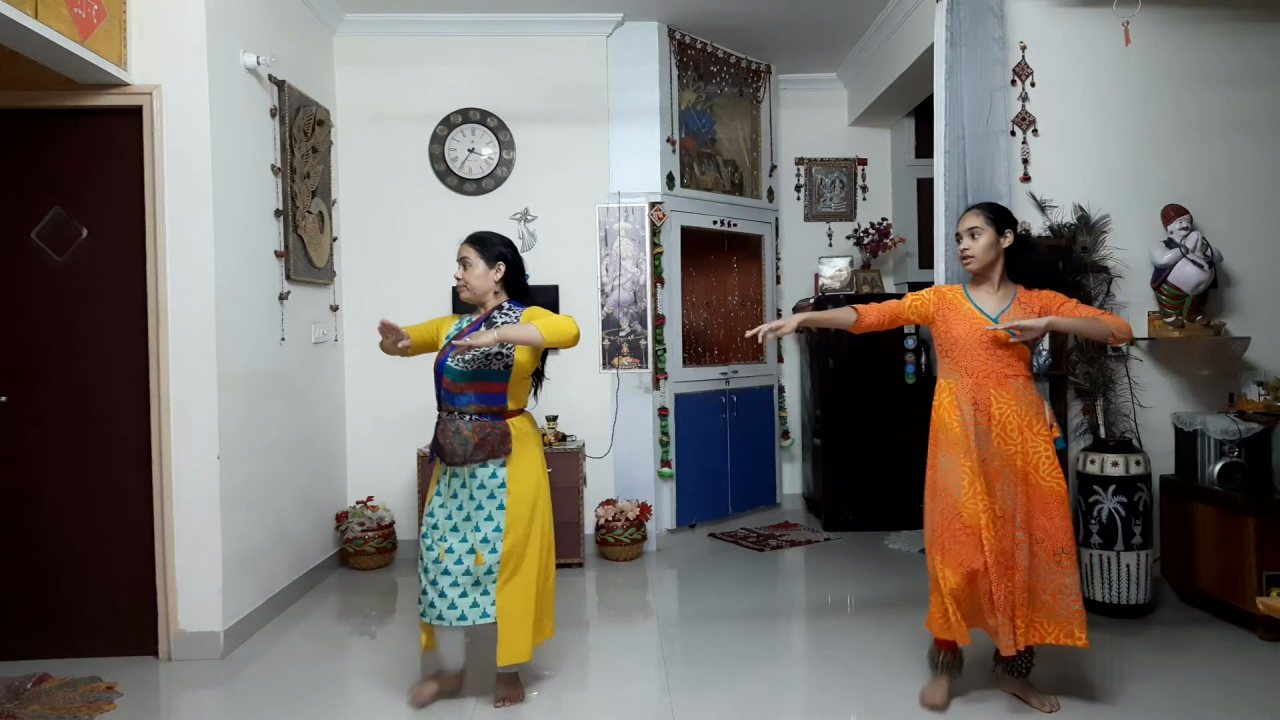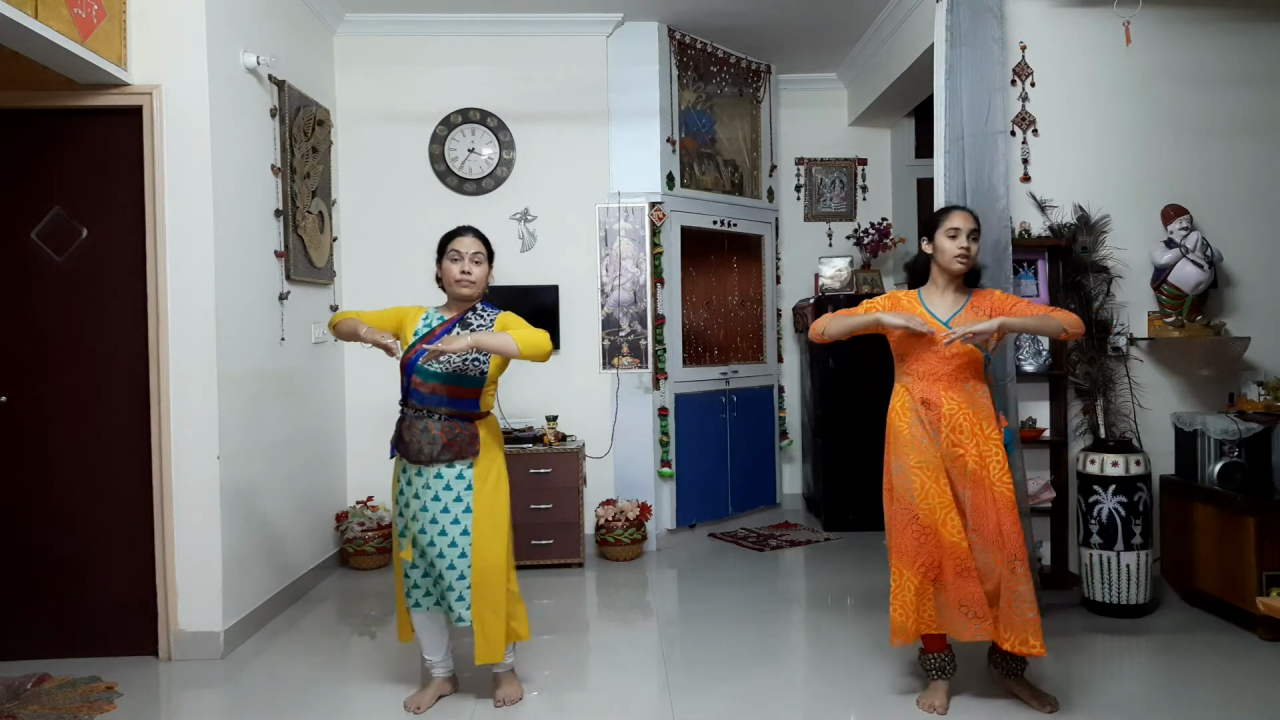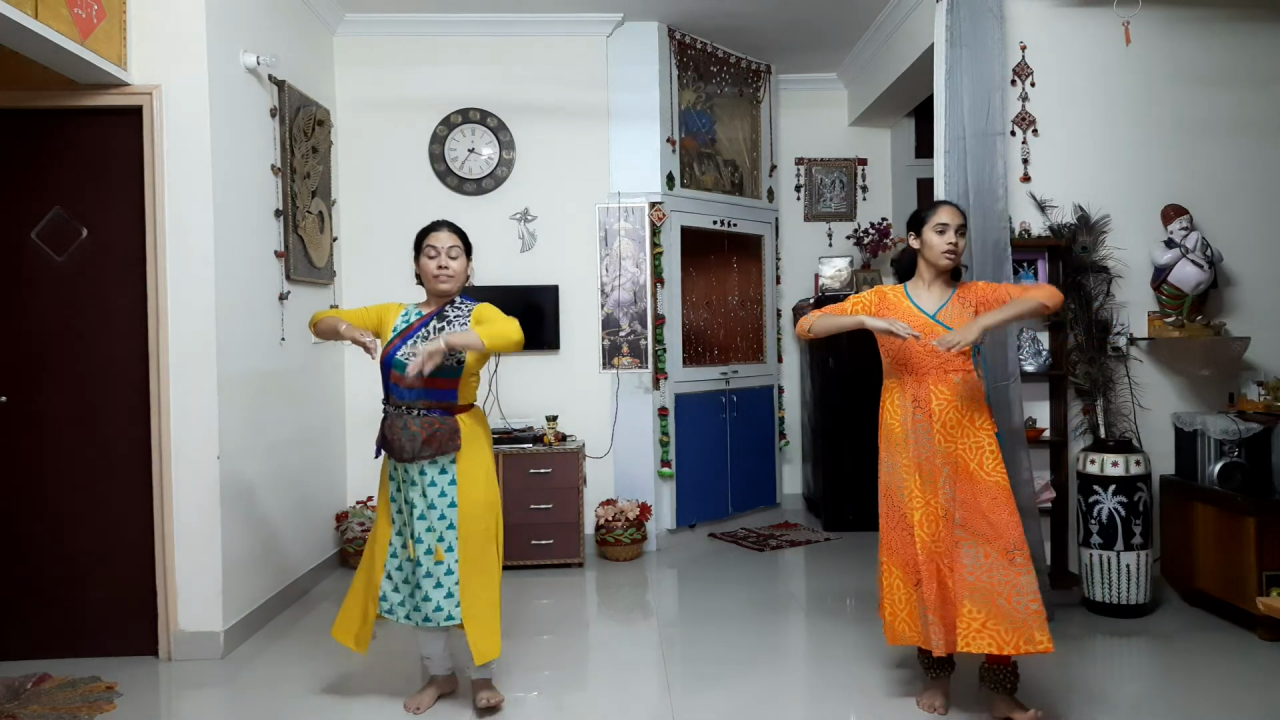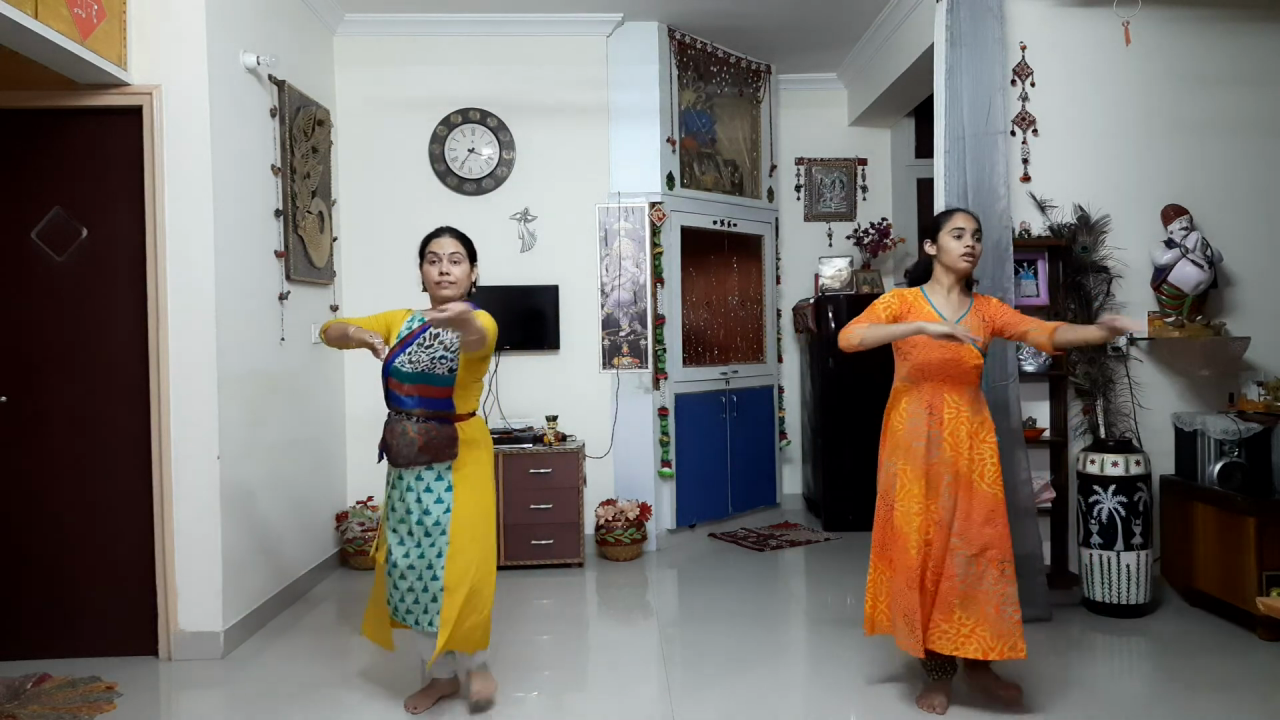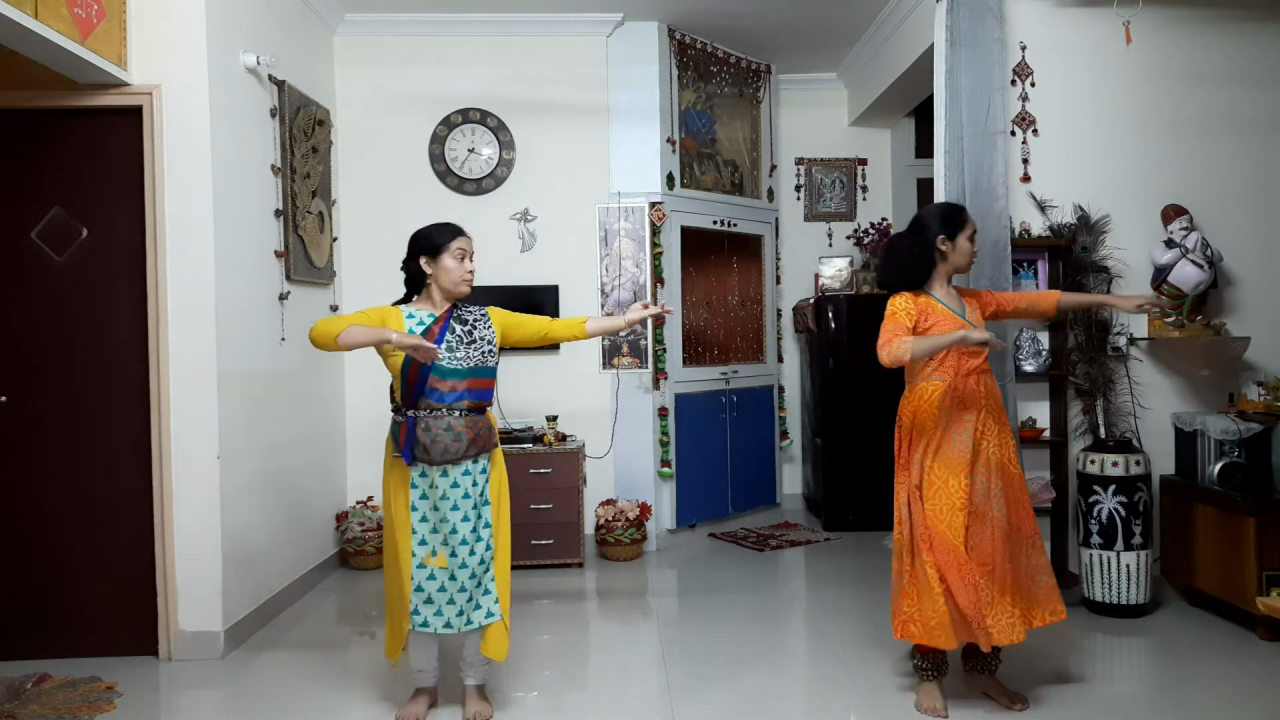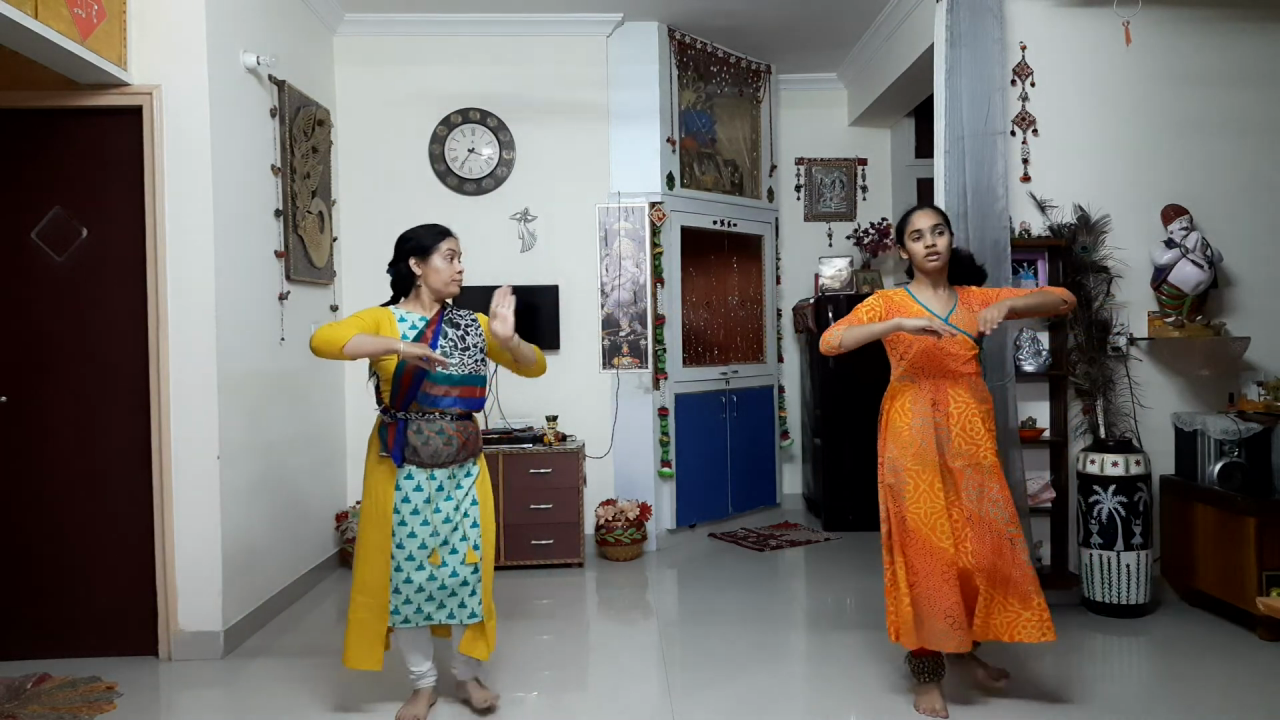
dt=0.5s
person 1, frame 1
left shoulder: (1040, 301)
right shoulder: (939, 300)
left elbow: (1120, 331)
right elbow: (868, 316)
left wrist: (1049, 324)
right wrist: (803, 318)
left hip: (1022, 438)
right hip: (960, 438)
left knee: (1031, 545)
right knee: (960, 550)
left ankle: (1014, 670)
right ankle: (945, 662)
person 1, frame 2
left shoulder: (992, 303)
right shoulder: (895, 303)
left elbow: (1072, 325)
right elbow: (819, 330)
left wrist: (1000, 325)
right wrist: (881, 320)
left hip: (975, 440)
right hip: (915, 441)
left knee: (995, 546)
right knee: (924, 551)
left ankle: (1008, 665)
right ankle: (938, 672)
person 1, frame 3
left shoulder: (977, 296)
right shoulder: (882, 299)
left elbow: (1050, 296)
right elbow: (806, 326)
left wrist: (981, 326)
right wrist: (866, 321)
left hip: (968, 436)
right hip: (908, 439)
left knee: (989, 546)
right knee: (918, 549)
right ankle: (936, 673)
person 1, frame 4
left shoulder: (987, 309)
right shoulder: (901, 300)
left elbow: (1046, 334)
right elbow: (848, 338)
left wrist: (1103, 330)
right wrist: (919, 326)
left hip: (969, 439)
right hip: (913, 439)
left knee: (977, 544)
right knee: (918, 546)
left ankle: (978, 663)
right ankle: (938, 670)
person 1, frame 5
left shoulder: (974, 299)
right shoulder: (907, 303)
left elbow: (1039, 301)
right elbow: (889, 353)
left wrist: (1108, 300)
right wrist: (963, 336)
left hip: (985, 435)
right hip: (937, 438)
left knee: (996, 542)
right knee: (943, 548)
left ankle: (981, 668)
right ankle: (929, 674)
person 1, frame 6
left shoulder: (978, 299)
right shoulder: (888, 302)
left elbow: (1063, 299)
right elbow: (829, 342)
left wrist: (1010, 304)
right wrist: (899, 324)
left hip: (971, 437)
right hip: (913, 438)
left knee: (991, 545)
right knee: (922, 551)
left ankle: (964, 641)
right ankle: (927, 676)
person 2, frame 1
left shoulder: (526, 320)
right shoulder: (451, 327)
left elbow: (569, 331)
right elbow: (403, 343)
left wrist: (496, 335)
right wrist: (392, 337)
left hip: (506, 462)
right hip: (454, 464)
left knee: (505, 563)
right knee: (441, 561)
left ankle: (508, 670)
right ankle: (449, 670)
person 2, frame 2
left shoulder: (498, 322)
right shoulder: (411, 318)
left elbow: (542, 345)
right elbow: (340, 322)
left wrist: (471, 340)
right wrist: (367, 333)
left hip: (472, 464)
right hip: (416, 462)
left knee: (482, 565)
right knee: (420, 565)
left ankle: (503, 667)
right ankle: (440, 674)
person 2, frame 3
left shoulder: (477, 315)
right shoulder: (392, 315)
left elbow: (514, 335)
right elbow: (320, 321)
left wrist: (444, 341)
right wrist: (347, 329)
left hip: (458, 458)
right hip: (404, 461)
left knee: (466, 561)
right knee: (411, 564)
left ankle: (482, 675)
right ankle: (439, 674)
person 2, frame 4
left shoulder: (469, 322)
right shoulder: (406, 321)
left elbow: (482, 339)
right elbow: (330, 330)
left wrist: (462, 319)
right wrist: (353, 332)
left hip: (459, 461)
right hip: (407, 465)
left knee: (457, 569)
right knee: (408, 568)
left ankle: (475, 662)
right ankle: (439, 673)
person 2, frame 5
left shoulder: (489, 321)
right shoulder: (390, 319)
left elbow: (558, 328)
right elbow: (321, 333)
left wrist: (626, 320)
right wrist: (390, 338)
left hip: (475, 463)
right hip: (414, 465)
left knee: (478, 565)
right knee: (419, 568)
person 2, frame 6
left shoulder: (473, 323)
right shoulder: (382, 320)
left elbow: (535, 365)
right elbow: (322, 341)
left wrist: (508, 336)
right wrist: (400, 347)
left hip: (461, 466)
right hip: (402, 467)
left knee: (467, 565)
right knee: (405, 570)
left ankle: (471, 673)
